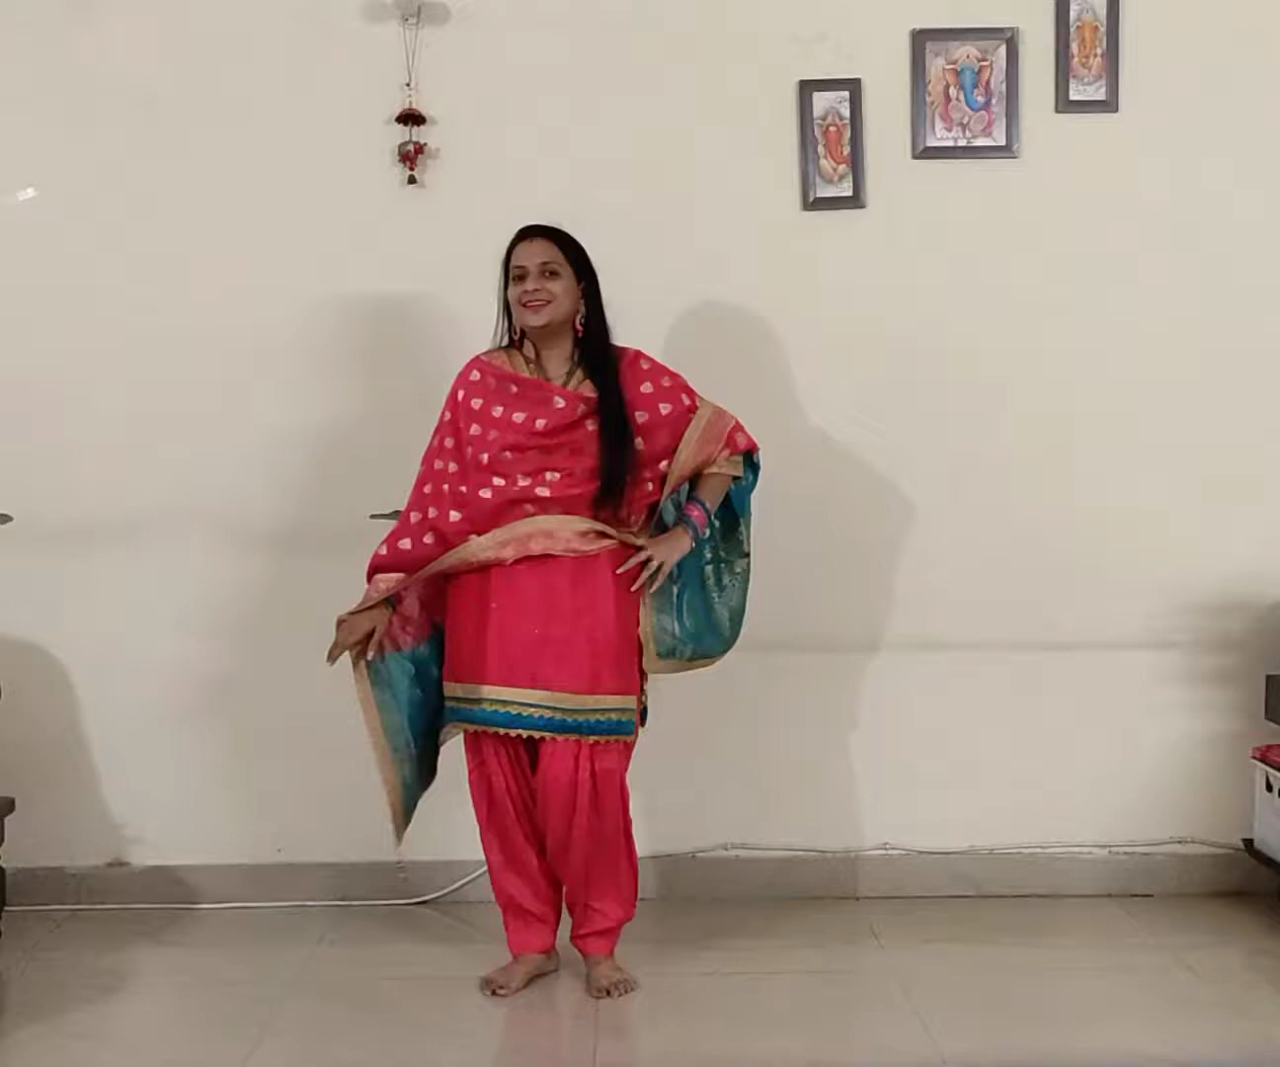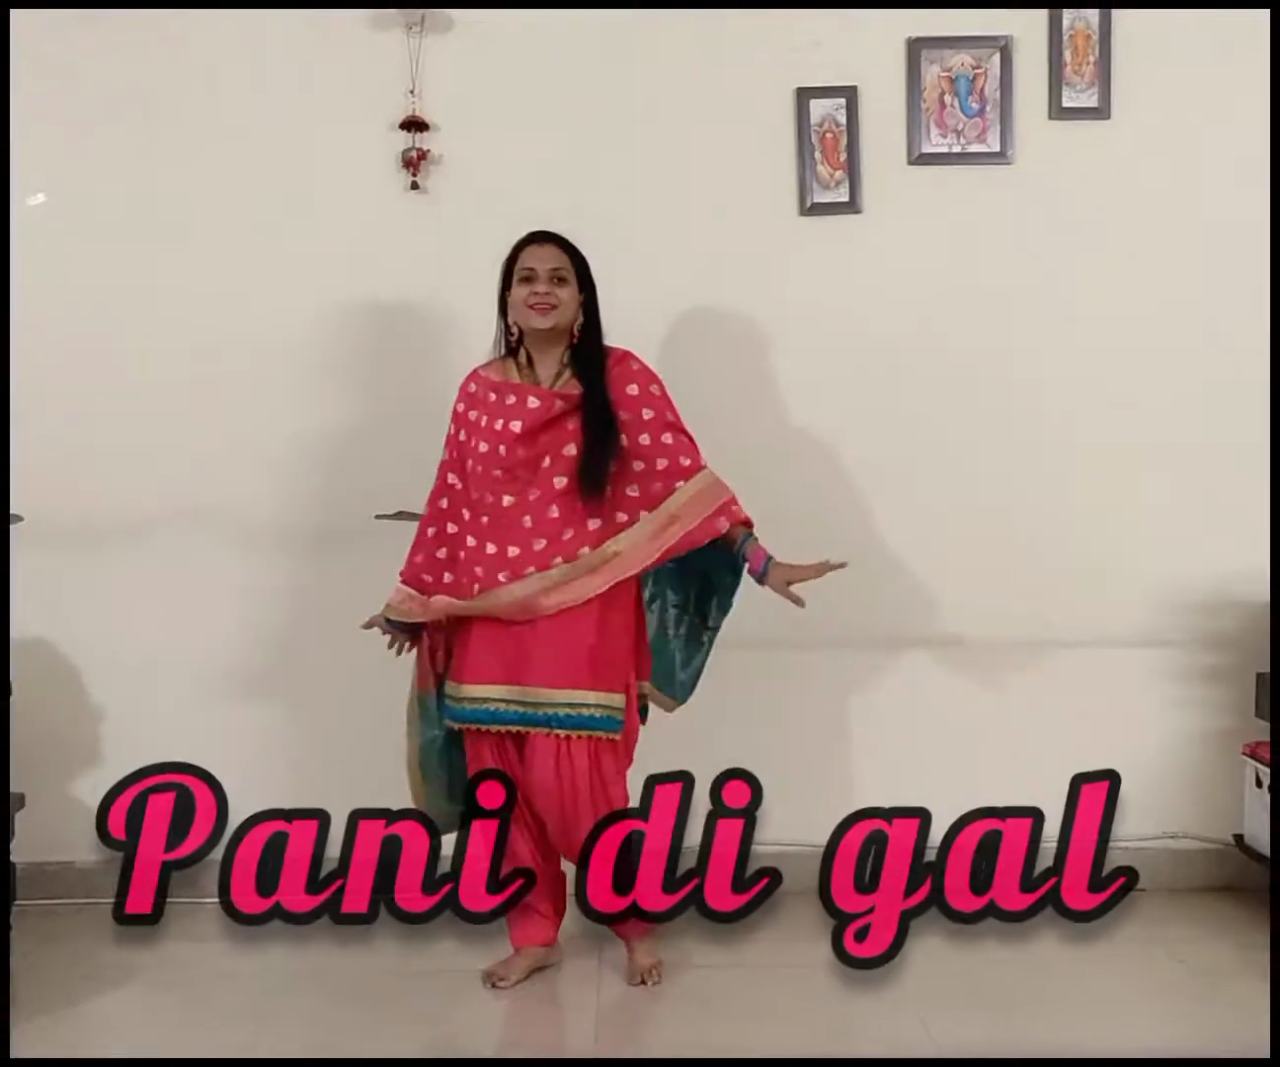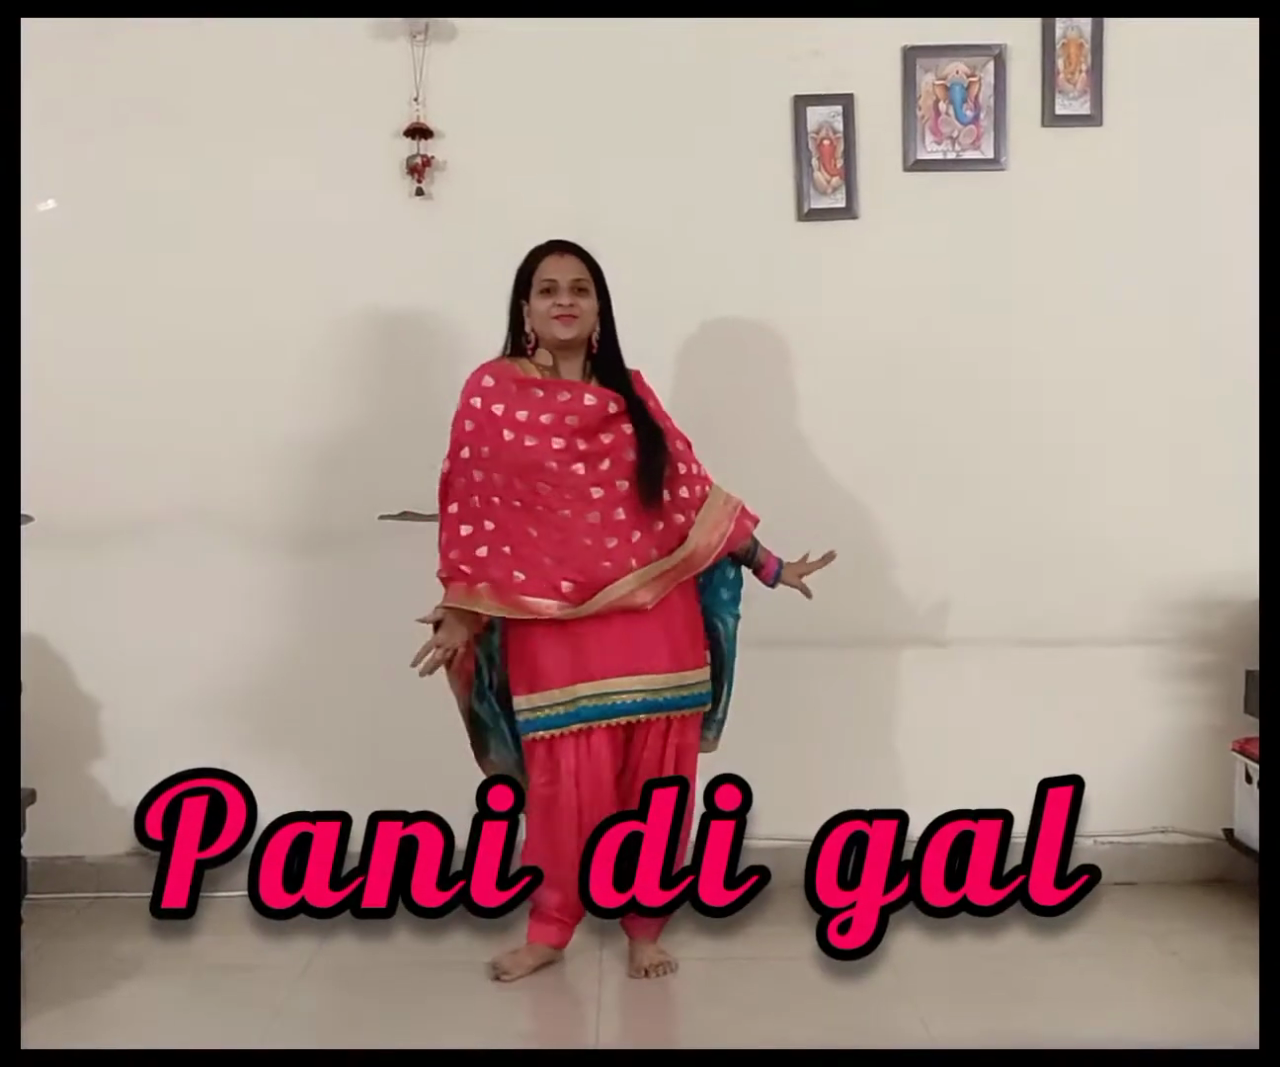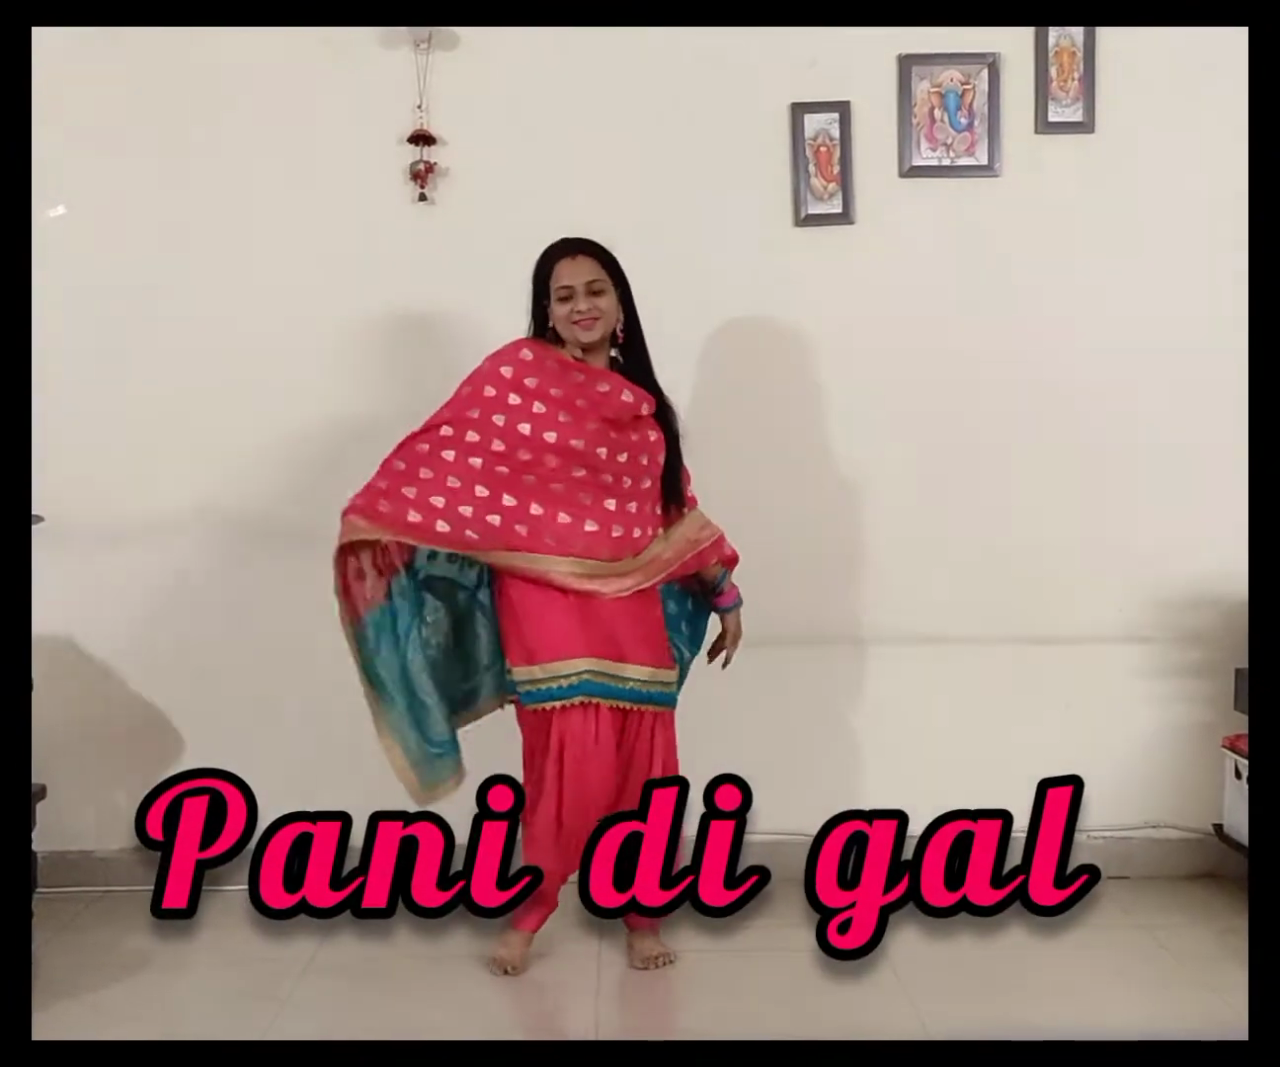
dt=0.4s
person 1, frame 1
left shoulder: (632, 376)
right shoulder: (479, 380)
left elbow: (723, 443)
right elbow: (438, 498)
left wrist: (685, 531)
right wrist: (384, 599)
left hip: (590, 607)
right hip: (492, 607)
left knee: (583, 777)
right knee: (502, 781)
left ankle: (598, 940)
right ankle: (531, 941)
person 1, frame 2
left shoulder: (621, 378)
right shoulder: (479, 390)
left elbow: (681, 481)
right elbow: (450, 507)
left wrist: (762, 562)
right wrist: (414, 605)
left hip: (588, 613)
right hip: (492, 618)
left knee: (576, 781)
right knee: (501, 778)
left ankle: (635, 922)
right ankle: (534, 932)
person 1, frame 3
left shoulder: (629, 391)
right shoulder: (491, 389)
left elbow: (692, 493)
right elbow: (469, 507)
left wrist: (769, 565)
right wrist: (462, 614)
left hip: (658, 614)
right hip: (557, 619)
left knee: (663, 777)
right knee: (575, 784)
left ankle: (643, 920)
right ankle: (547, 927)
person 1, frame 4
left shoulder: (643, 394)
right shoulder: (517, 370)
left elbow: (674, 507)
right elbow: (444, 451)
left wrist: (724, 595)
right wrist: (377, 527)
left hip: (633, 603)
right hip: (550, 598)
left knee: (644, 765)
right knee: (575, 766)
left ankle: (639, 912)
right ankle: (523, 913)
